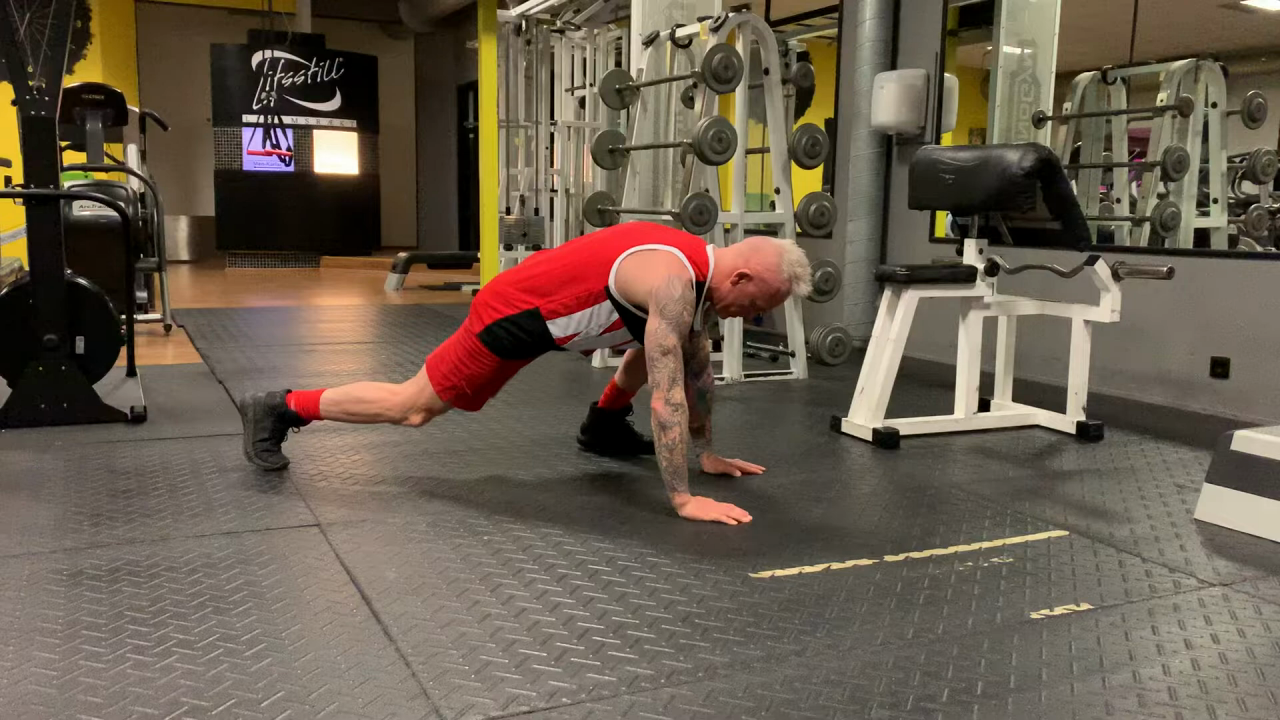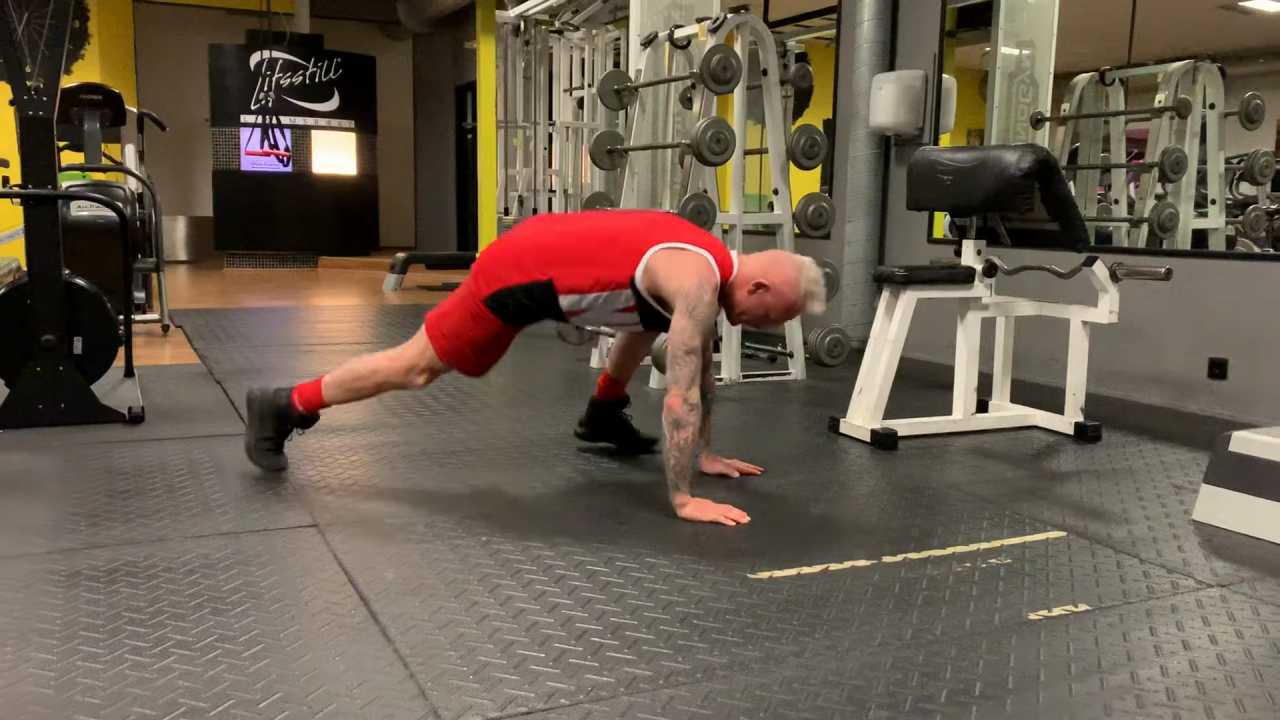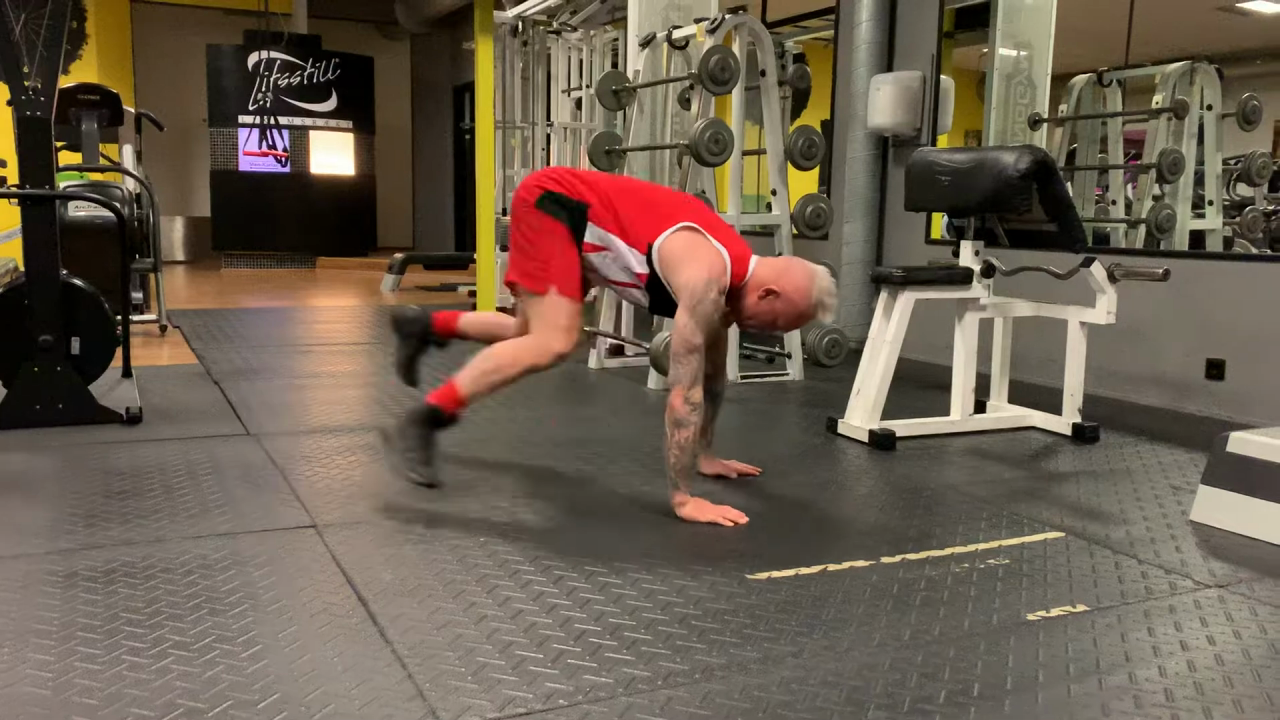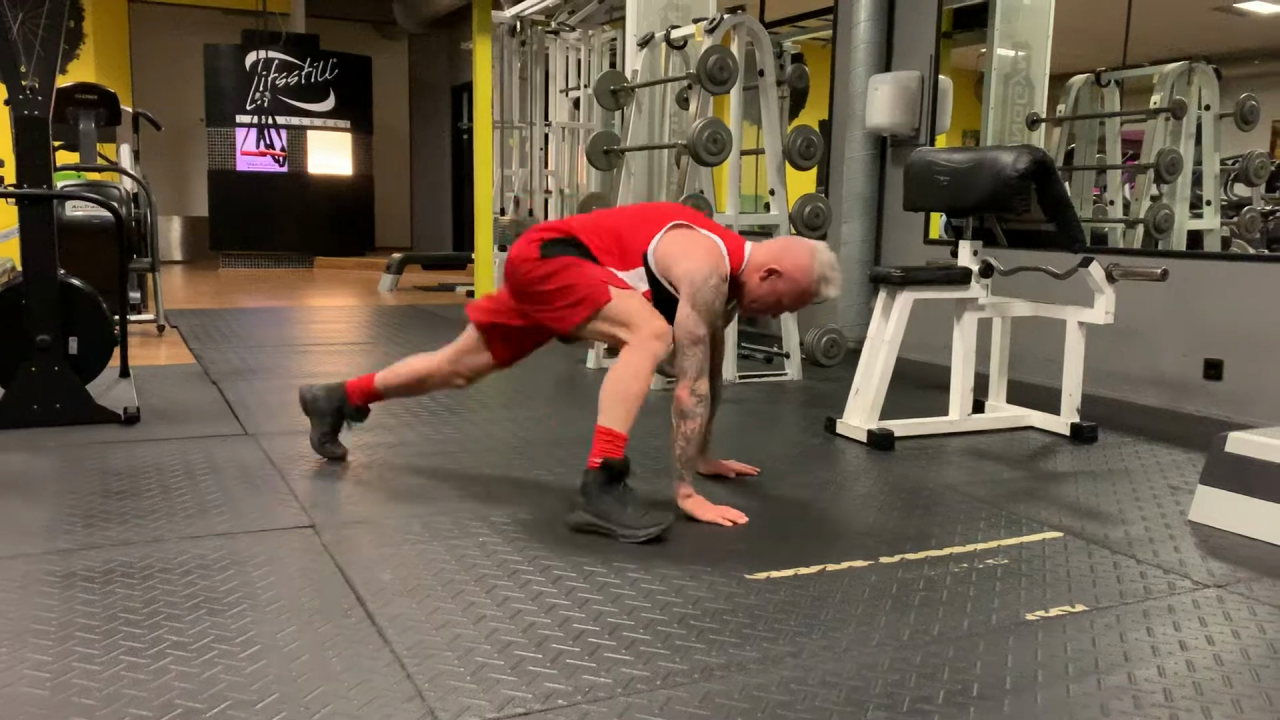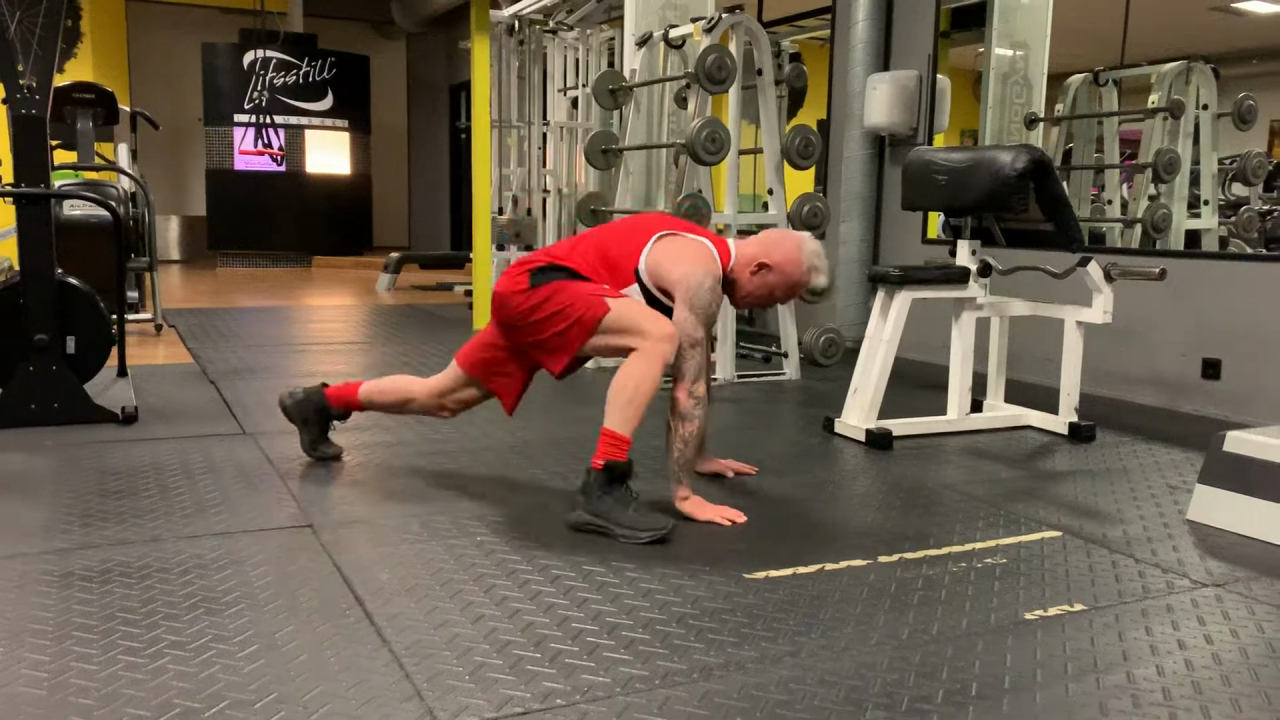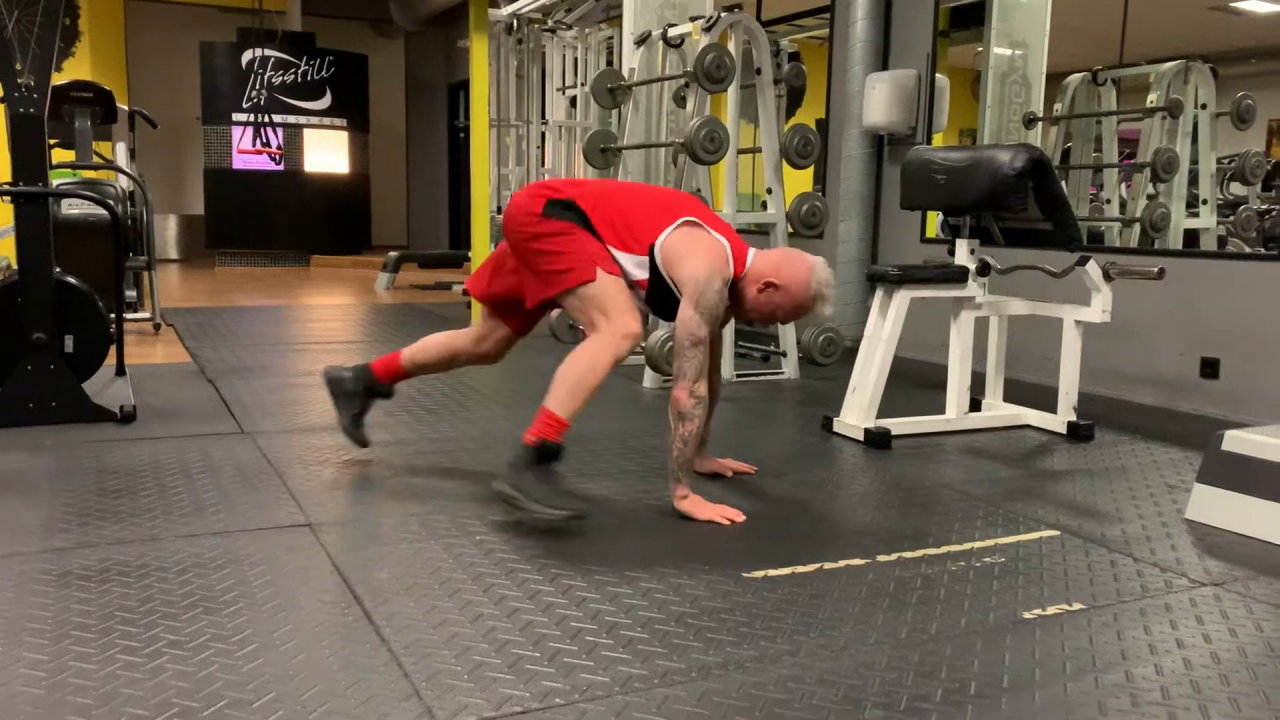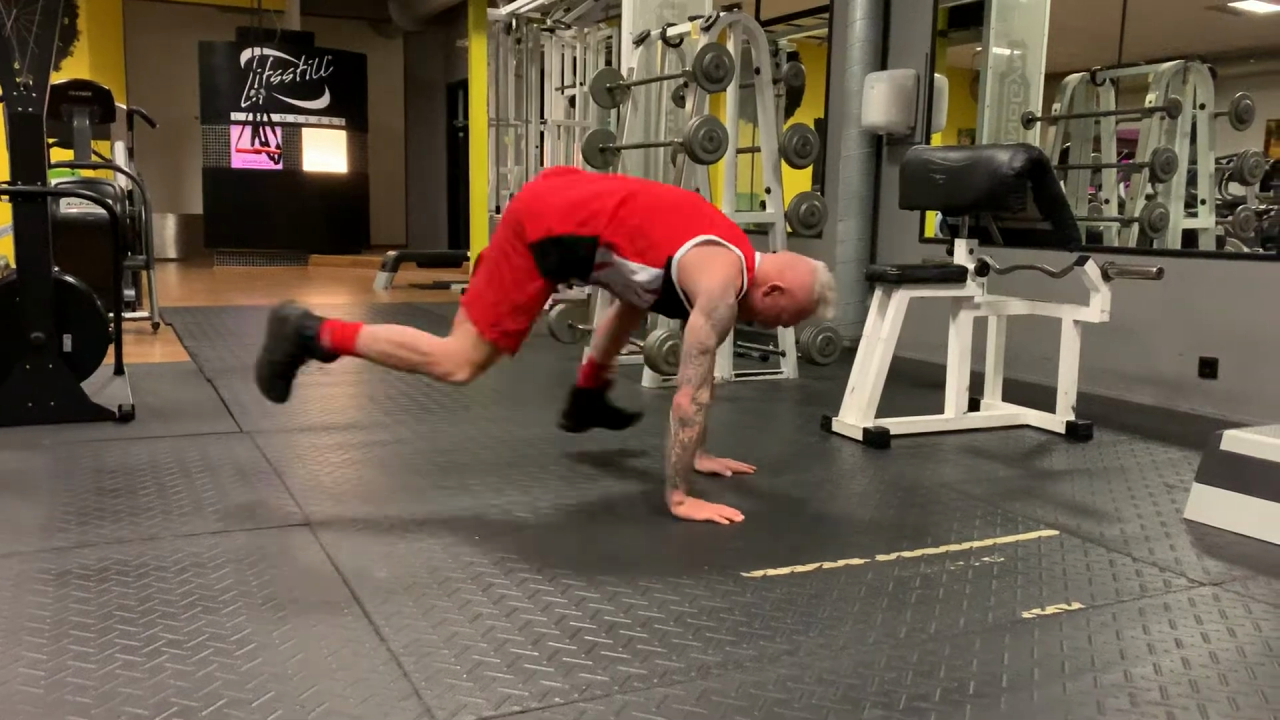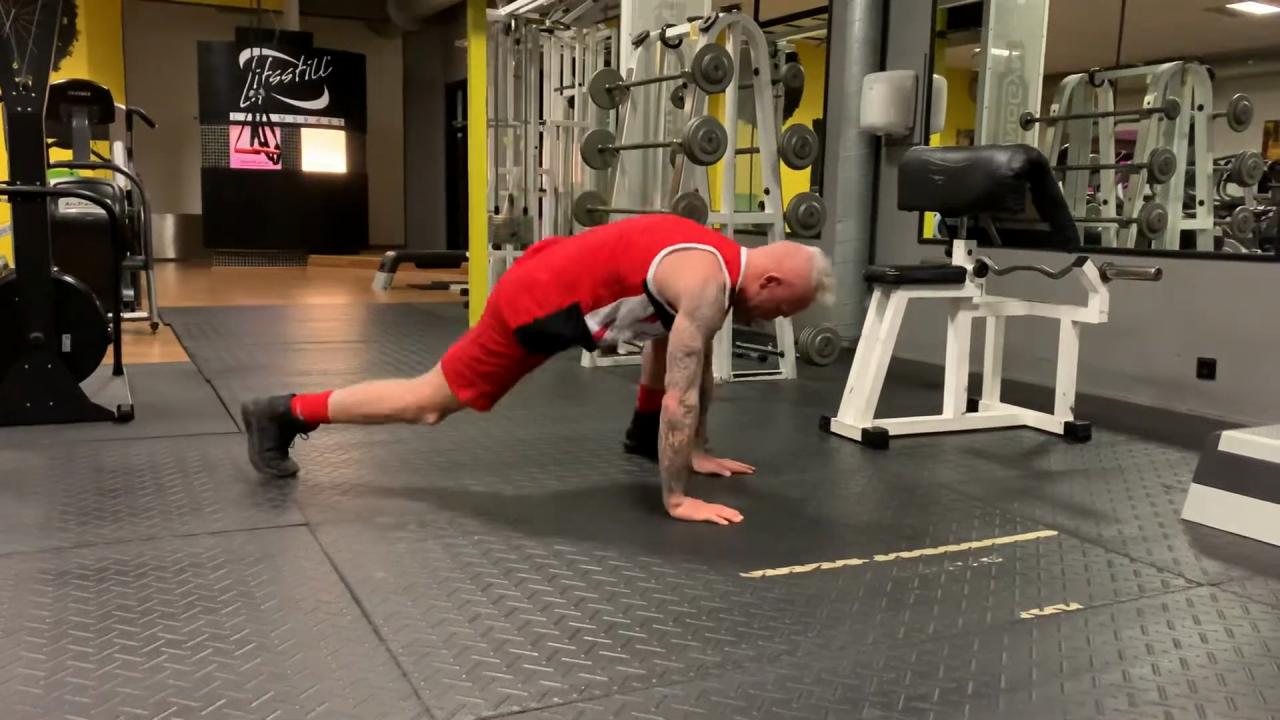
dt=0.2s
person 1, frame 1
left shoulder: (699, 270)
right shoulder: (673, 281)
left elbow: (697, 369)
right elbow: (667, 394)
left wrist: (707, 452)
right wrist: (684, 498)
left hip: (547, 306)
right hip: (515, 312)
left knee: (663, 338)
right knee: (412, 407)
left ankle: (603, 424)
right ankle: (277, 409)
person 1, frame 2
left shoulder: (713, 270)
right shoulder: (700, 283)
left elbow: (701, 364)
right elbow: (681, 393)
left wrist: (704, 455)
right wrist: (685, 499)
left hip: (553, 263)
right hip: (522, 271)
left knee: (649, 330)
right knee: (415, 367)
left ankle: (600, 416)
right ankle: (281, 407)
person 1, frame 3
left shoulder: (747, 274)
right shoulder: (708, 275)
left elbow: (712, 368)
right elbow: (685, 391)
left wrist: (703, 454)
right wrist: (684, 495)
left hip: (582, 222)
right hip: (552, 201)
left knee: (533, 334)
right knee: (553, 343)
left ankle: (430, 327)
right ankle: (425, 421)
person 1, frame 4
left shoulder: (725, 269)
right shoulder: (705, 267)
left elbow: (707, 369)
right elbow: (690, 385)
left wrist: (704, 457)
right wrist: (687, 491)
left hip: (550, 267)
right hip: (544, 256)
left knee: (455, 367)
right knee: (650, 336)
left ankle: (339, 399)
right ankle: (602, 487)
person 1, frame 5
left shoulder: (716, 268)
right shoulder: (700, 272)
left elbow: (700, 369)
right elbow: (689, 386)
left wrist: (697, 456)
right wrist: (685, 494)
left hip: (540, 294)
right hip: (532, 288)
left knee: (444, 397)
right knee: (653, 341)
left ankle: (316, 404)
right ankle: (603, 490)
person 1, frame 6
left shoulder: (731, 268)
right shoulder: (711, 272)
left elbow: (706, 367)
right elbow: (688, 386)
left wrist: (698, 455)
right wrist: (684, 492)
left hip: (554, 220)
right hip: (548, 213)
left knee: (486, 343)
right knee: (621, 330)
left ankle: (362, 381)
right ankle: (531, 463)
person 1, frame 7
left shoulder: (726, 260)
right shoulder: (722, 281)
left elbow: (698, 365)
right elbow: (693, 391)
left wrist: (697, 452)
right wrist: (681, 497)
left hip: (563, 193)
right hip: (551, 222)
left knee: (637, 296)
right knee: (458, 363)
left ankle: (585, 398)
right ankle: (308, 333)
person 1, frame 8
left shoulder: (721, 261)
right shoulder: (707, 283)
left elbow: (698, 366)
right elbow: (680, 394)
left wrist: (699, 449)
right wrist: (677, 498)
left hip: (553, 277)
right hip: (533, 307)
left knee: (671, 329)
right knee: (426, 403)
left ankle: (645, 432)
right ankle: (280, 414)
